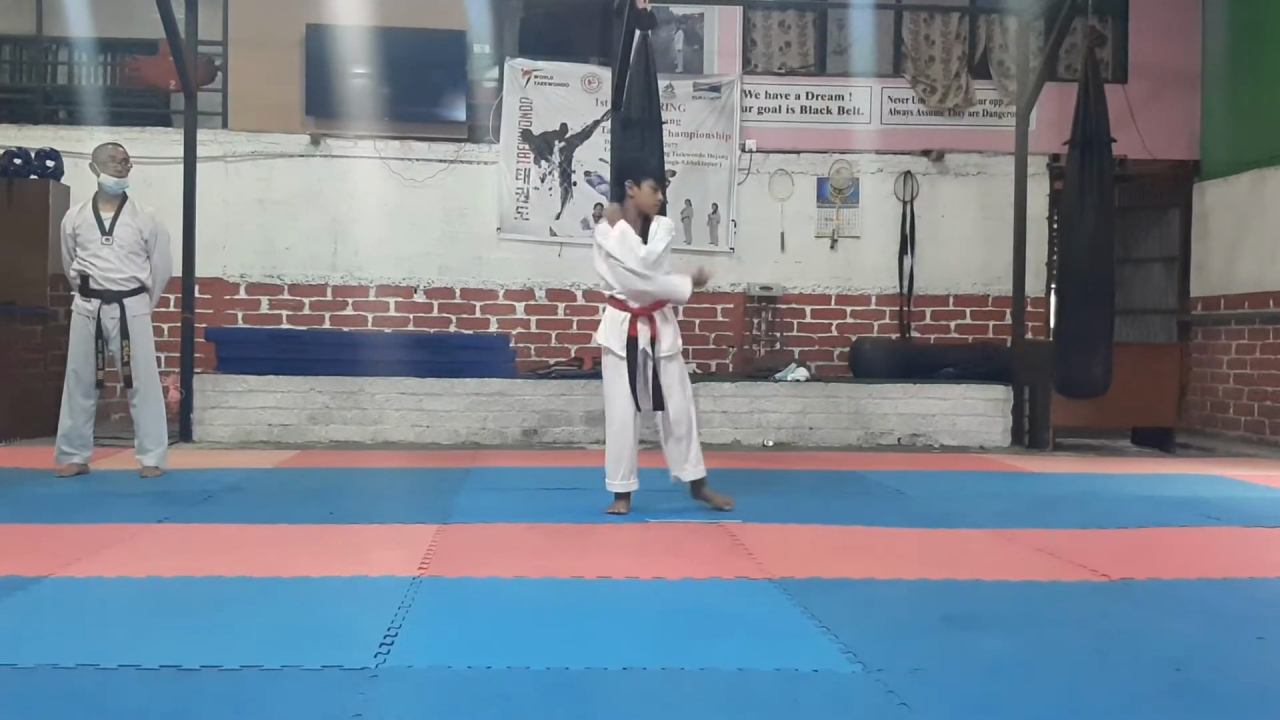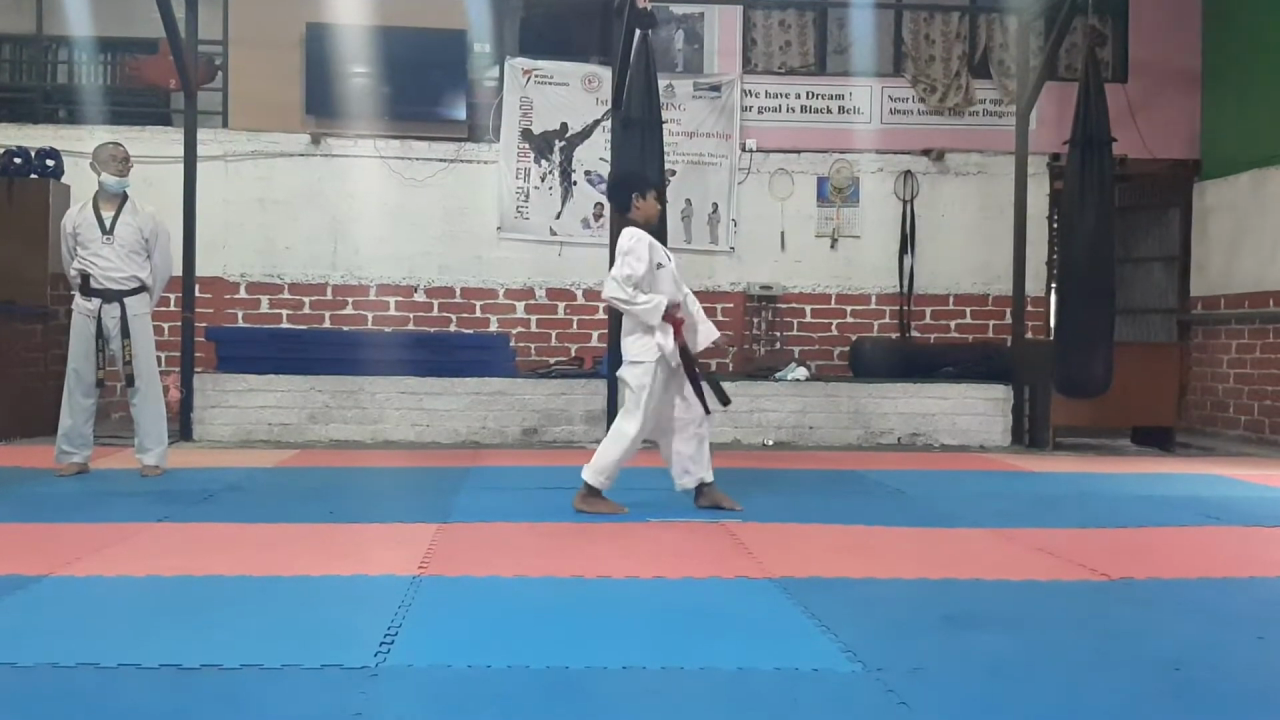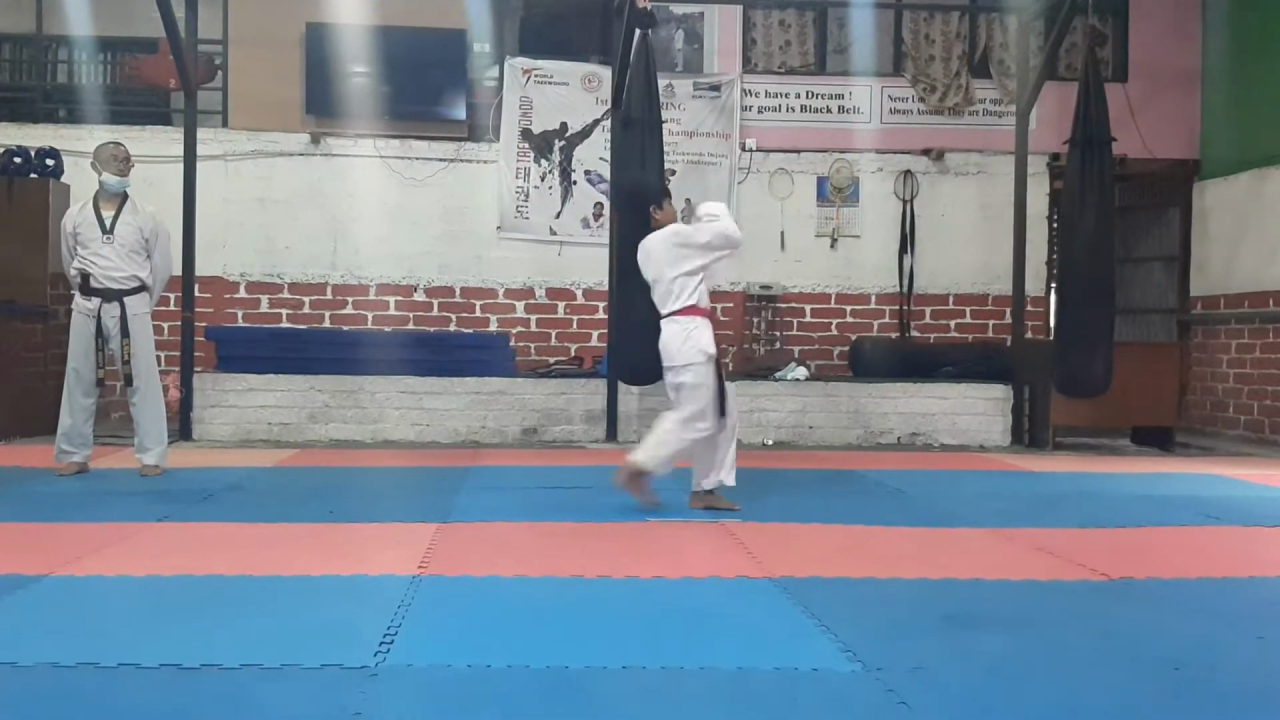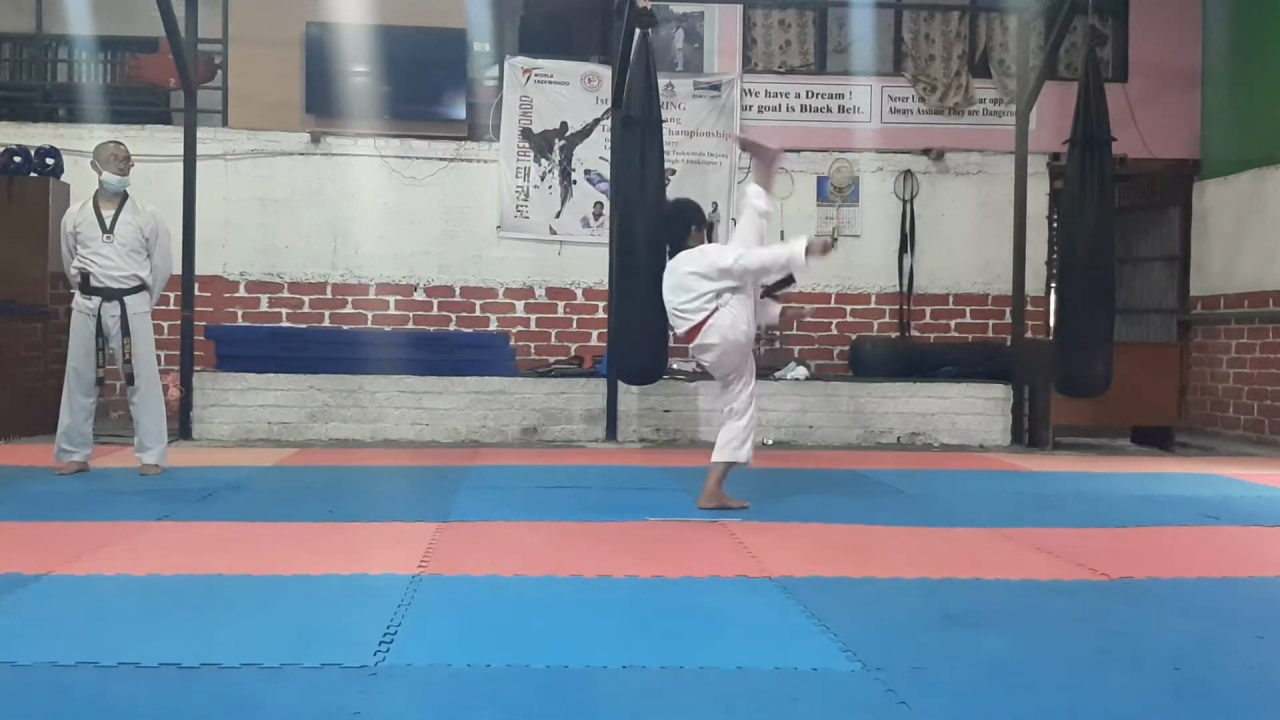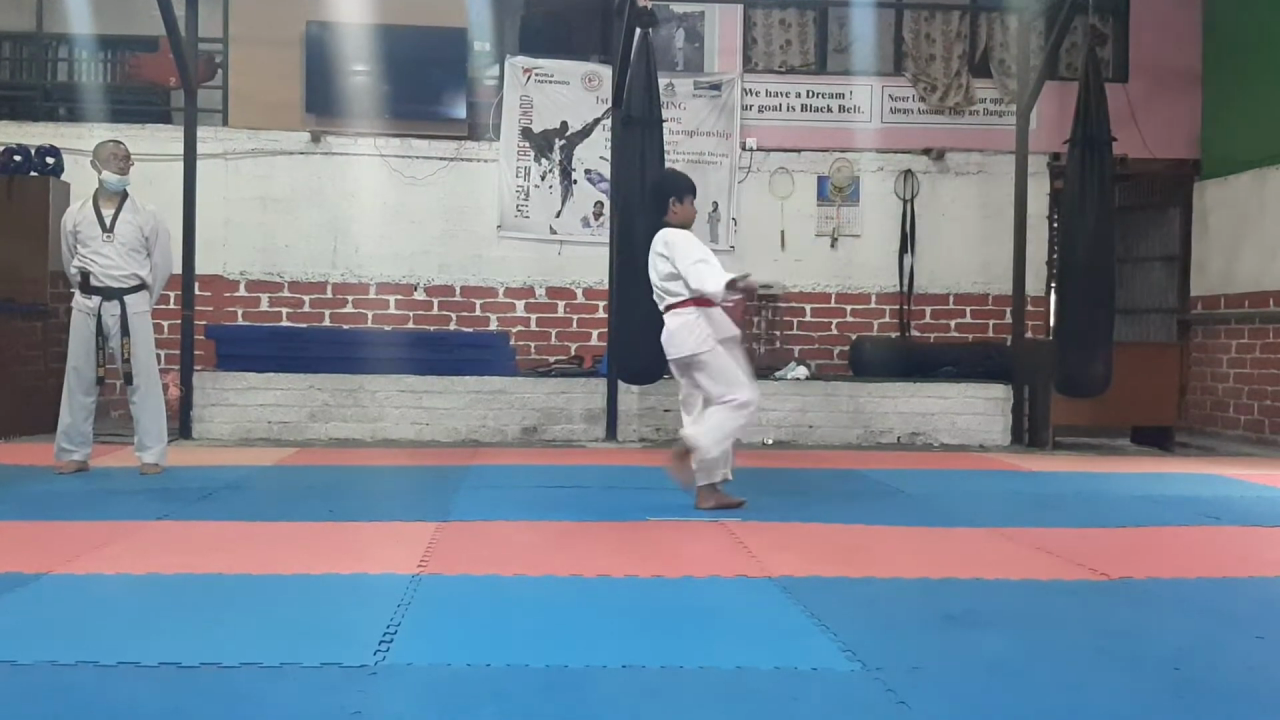
dt=0.4s
person 1, frame 1
left shoulder: (661, 225)
right shoulder: (607, 231)
left elbow: (648, 259)
right elbow: (636, 280)
left wrist: (623, 228)
right wrist: (688, 286)
left hip: (660, 327)
right hip: (622, 330)
left knee: (678, 408)
right knee: (621, 413)
left ankle: (698, 482)
right ankle: (621, 492)
person 1, frame 2
left shoulder: (646, 242)
right shoulder: (636, 241)
left elbow: (678, 294)
right elbow: (615, 291)
left wrist: (704, 332)
right wrist: (660, 308)
left hip: (661, 343)
right hip: (648, 343)
left knee: (688, 415)
right knee: (636, 420)
left ankle: (703, 488)
right ankle: (588, 492)
person 1, frame 3
left shoulder: (647, 249)
right shoulder: (677, 236)
right elbow: (729, 237)
left wrist: (702, 219)
right wrist: (713, 210)
left hip: (677, 333)
right hip: (690, 337)
left knee: (719, 415)
right knee: (695, 419)
left ankle: (705, 490)
right ankle: (636, 468)
person 1, frame 4
left shoulder: (674, 273)
right shoulder: (701, 258)
right elbow: (752, 261)
left wrist: (775, 312)
right wrist: (804, 248)
left hip: (715, 348)
right hip: (732, 327)
left knee: (738, 411)
left ankle: (713, 490)
person 1, frame 5
left shoulder: (666, 241)
right shoulder: (676, 239)
right elbow: (699, 273)
right wrist: (728, 284)
left hip: (680, 333)
right hip: (697, 327)
left knee: (702, 412)
right knee: (740, 399)
left ankle: (708, 488)
right ankle: (687, 450)
person 2, frame 1
left shoulder: (145, 218)
right shoulder: (75, 217)
left elbow: (161, 267)
right elbow: (71, 265)
left wrist: (141, 303)
right wrist: (91, 297)
left hip: (131, 309)
right hip: (88, 309)
left knee: (143, 383)
right knee: (80, 383)
left ankle: (152, 457)
right ankle: (75, 455)
person 2, frame 2
left shoulder: (145, 217)
right shoulder: (75, 217)
left elbow: (162, 266)
right elbow: (71, 264)
left wrist: (141, 302)
right wrist: (91, 297)
left hip: (131, 309)
right hip: (88, 309)
left knee: (143, 382)
right knee: (80, 382)
left ankle: (152, 457)
right ankle: (74, 455)
person 2, frame 3
left shoulder: (146, 217)
right shoulder: (75, 216)
left elbow: (162, 266)
right elbow: (71, 264)
left wrist: (141, 301)
right wrist: (91, 296)
left hip: (131, 308)
right hip: (88, 308)
left knee: (143, 382)
right knee: (80, 381)
left ankle: (152, 456)
right ankle: (75, 454)
person 2, frame 4
left shoulder: (146, 216)
right shoulder: (75, 215)
left elbow: (161, 265)
right elbow: (71, 263)
left wrist: (141, 301)
right wrist: (91, 295)
left hip: (131, 307)
right hip: (88, 307)
left knee: (143, 381)
right knee: (80, 381)
left ankle: (151, 455)
right ankle: (74, 453)
person 2, frame 5
left shoulder: (146, 216)
right shoulder: (75, 215)
left elbow: (162, 264)
right elbow: (71, 262)
left wrist: (141, 300)
right wrist: (91, 294)
left hip: (131, 307)
right hip: (88, 306)
left knee: (143, 380)
right knee: (80, 380)
left ankle: (151, 455)
right ankle: (74, 453)
